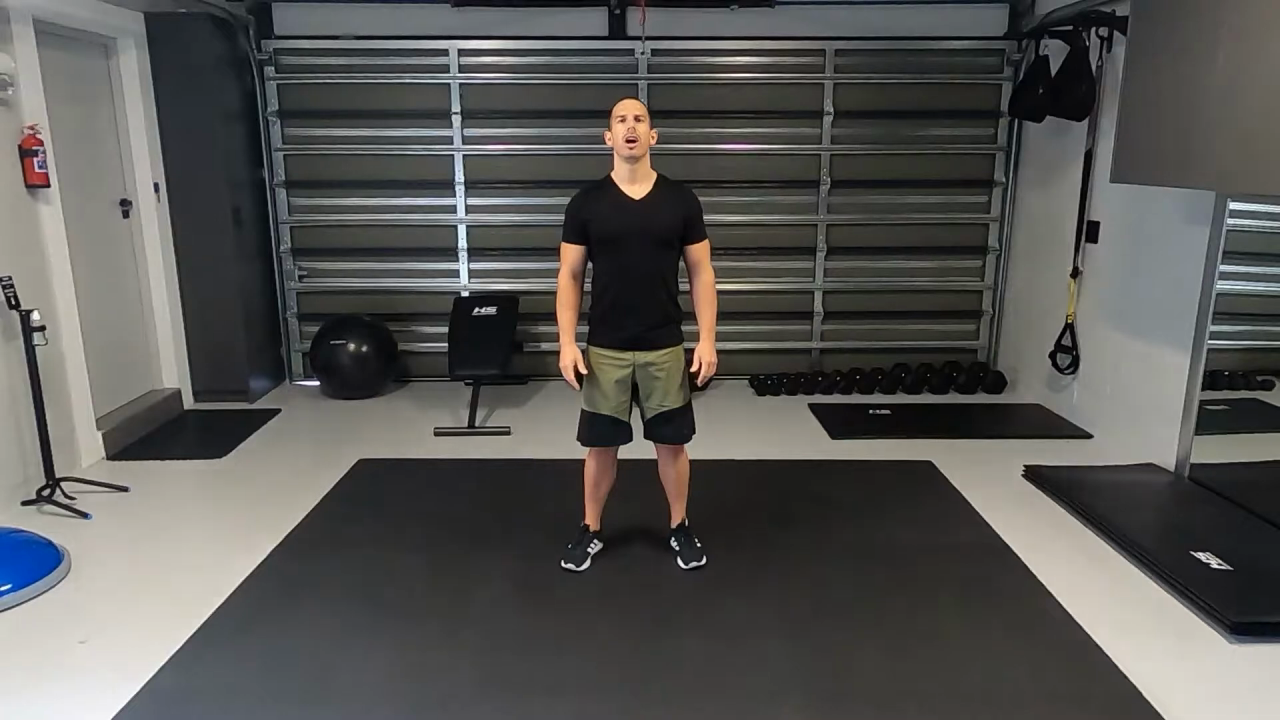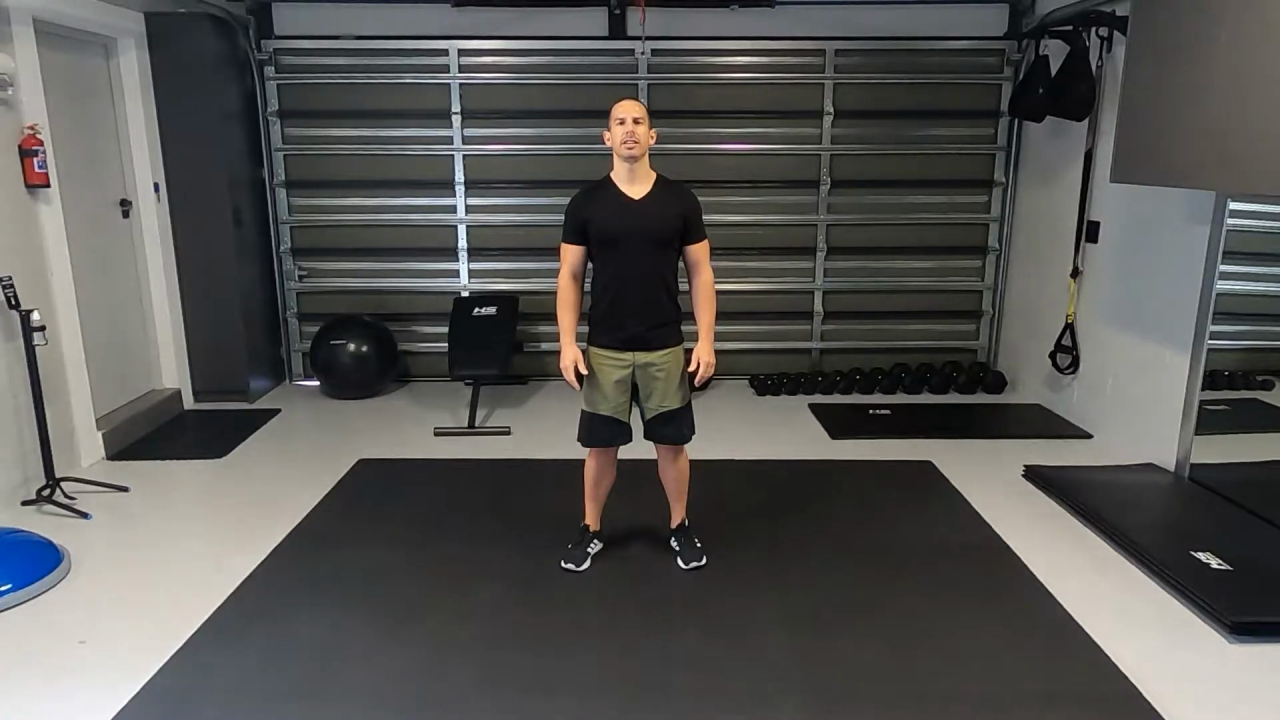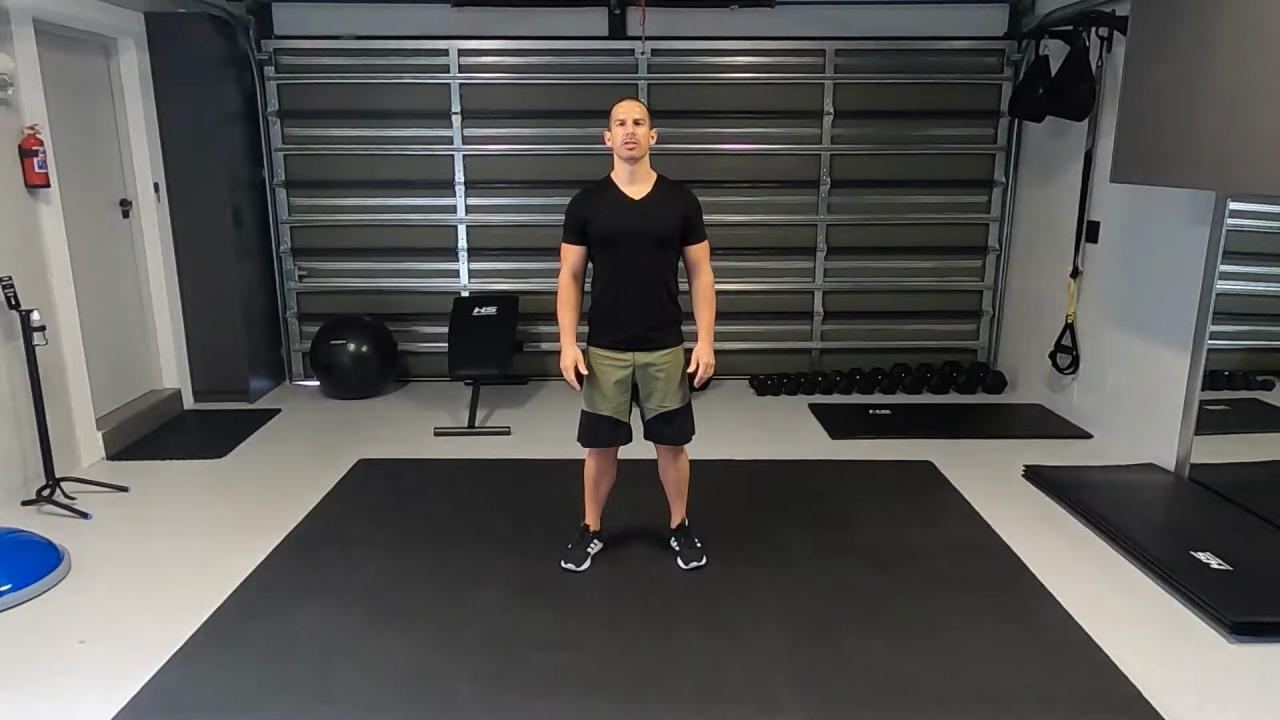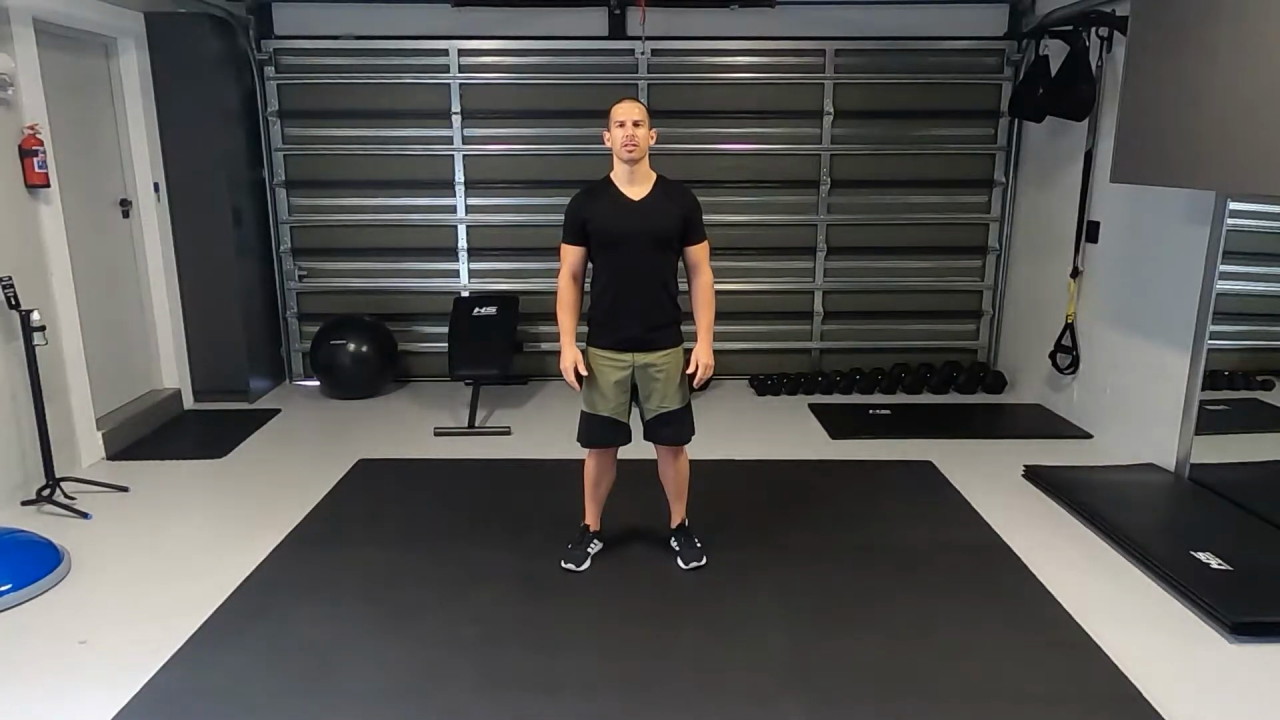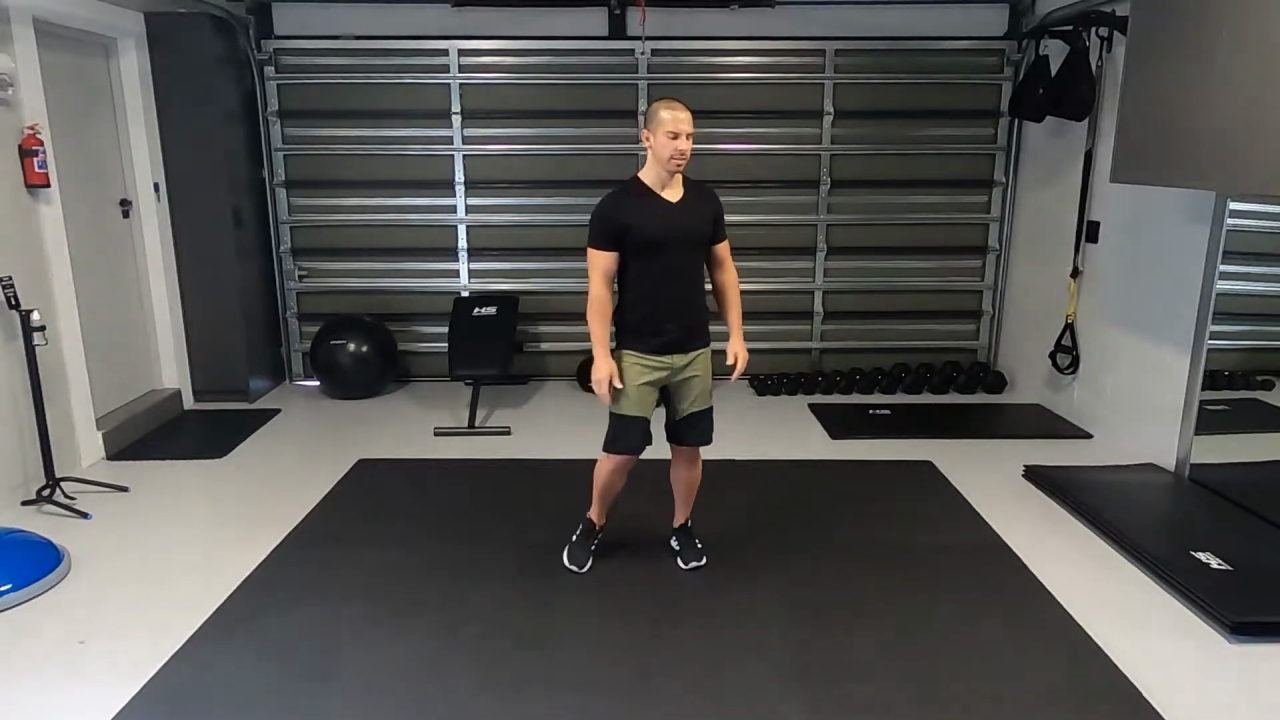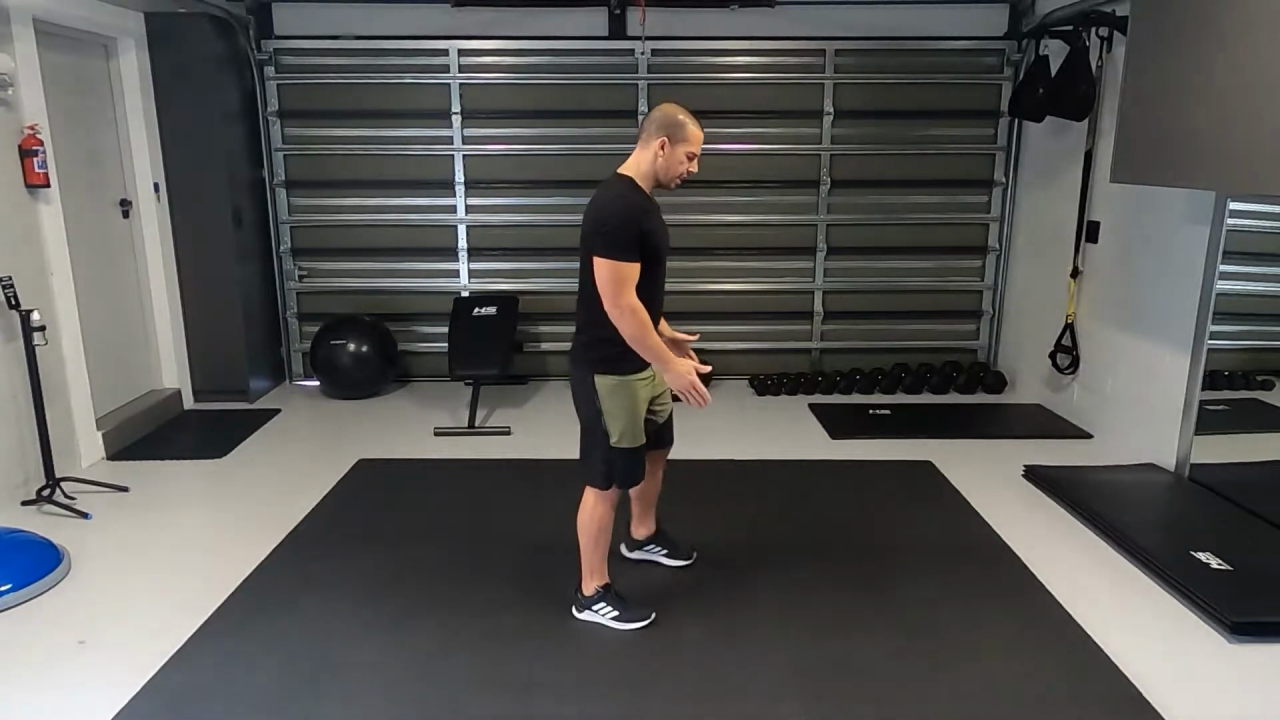
dt=0.7s
person 1, frame 1
left shoulder: (680, 199)
right shoulder: (587, 202)
left elbow: (701, 271)
right elbow: (570, 275)
left wrist: (707, 339)
right wrist: (567, 342)
left hip: (664, 348)
right hip: (605, 349)
left knee: (672, 443)
right knee: (601, 445)
left ankle: (679, 527)
right ankle: (590, 530)
person 1, frame 2
left shoulder: (680, 199)
right shoulder: (586, 202)
left elbow: (700, 272)
right elbow: (569, 276)
left wrist: (705, 340)
right wrist: (567, 343)
left hip: (665, 347)
right hip: (604, 349)
left knee: (672, 442)
right knee: (601, 444)
left ankle: (680, 527)
right ankle: (590, 530)
person 1, frame 3
left shoulder: (680, 200)
right shoulder: (587, 203)
left elbow: (700, 272)
right elbow: (570, 275)
left wrist: (705, 340)
right wrist: (568, 343)
left hip: (665, 348)
right hip: (605, 349)
left knee: (671, 442)
right knee: (600, 444)
left ankle: (679, 526)
right ankle: (590, 530)
person 1, frame 4
left shoulder: (679, 199)
right shoulder: (586, 203)
left elbow: (700, 273)
right elbow: (570, 276)
left wrist: (705, 341)
right wrist: (568, 343)
left hip: (665, 348)
right hip: (604, 349)
left knee: (672, 442)
right knee: (601, 444)
left ankle: (680, 527)
right ankle: (590, 530)
person 1, frame 5
left shoulder: (705, 200)
right shoulder: (617, 206)
left elbow: (723, 269)
right elbow: (600, 284)
left wrist: (736, 335)
right wrist: (601, 354)
left hip: (695, 351)
right hip: (638, 353)
left knee: (688, 448)
right knee: (622, 451)
left ankle: (682, 528)
right ankle: (593, 523)
person 1, frame 6
left shoulder: (634, 198)
right shoulder: (620, 209)
right elbow: (618, 303)
left wrist: (663, 334)
right wrist: (669, 365)
left hip: (634, 360)
right hip: (609, 367)
left knee: (654, 448)
right knee: (608, 479)
left ankle: (644, 534)
right ankle: (592, 593)
